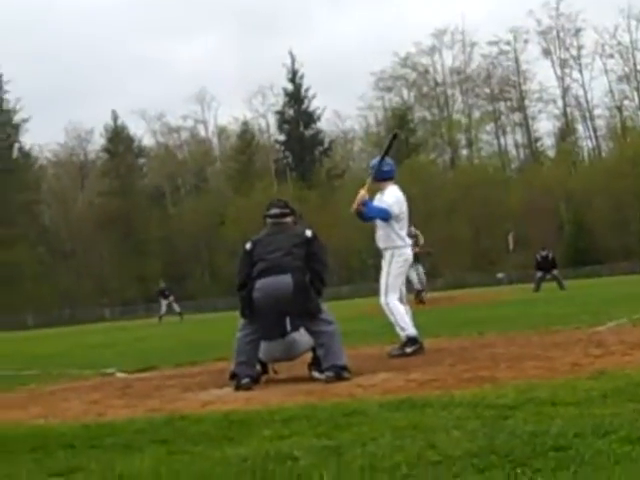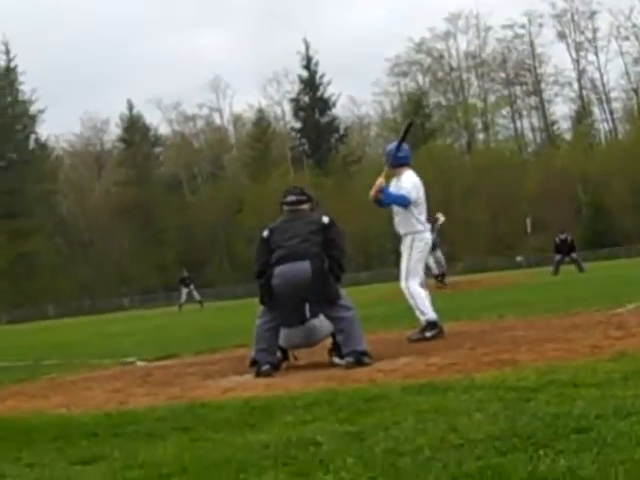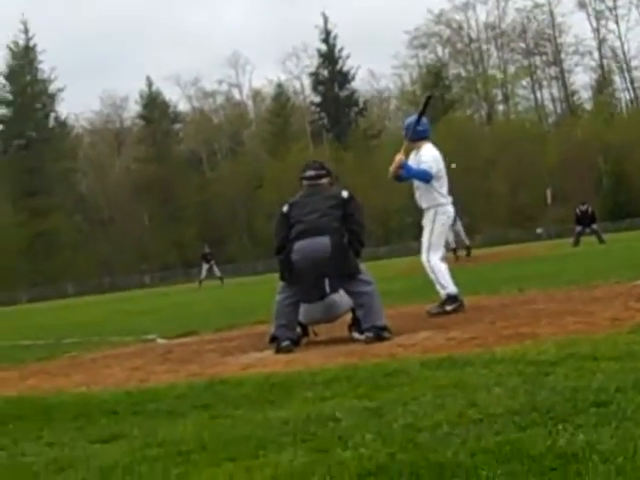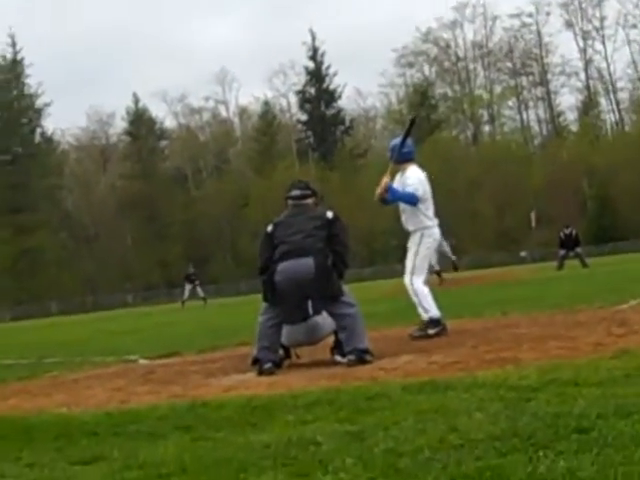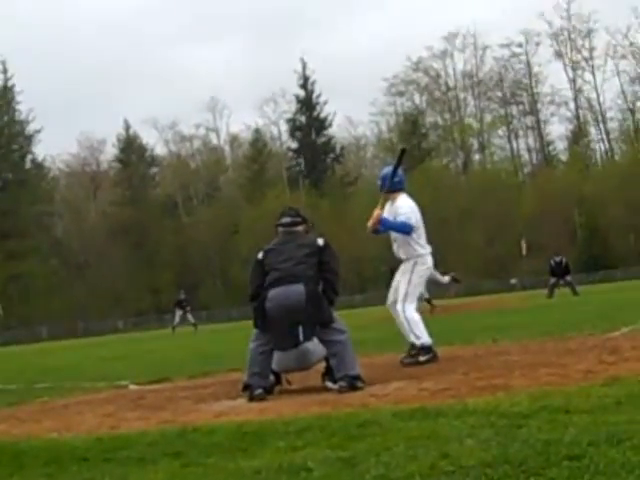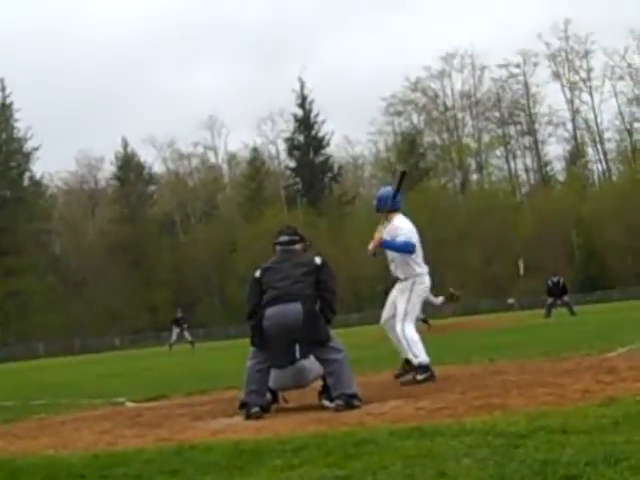
dt=0.1s
person 1, frame 1
left shoulder: (393, 194)
right shoulder: (382, 195)
left elbow: (384, 215)
right elbow: (368, 217)
left wrist: (365, 202)
right wrist: (359, 209)
left hip: (396, 252)
right hip: (393, 252)
left knee: (388, 298)
right knee: (398, 298)
left ankle: (412, 340)
right ankle: (410, 340)
person 1, frame 2
left shoulder: (409, 179)
right shoulder: (398, 180)
left elbow: (403, 201)
right elbow: (385, 203)
left wrist: (383, 189)
right wrist: (377, 196)
left hip: (416, 237)
right hip: (412, 237)
left knee: (409, 283)
right knee: (416, 283)
left ankle: (432, 325)
right ankle: (429, 324)
person 1, frame 3
left shoulder: (429, 153)
right shoulder: (415, 154)
left elbow: (426, 176)
right elbow: (405, 176)
left wrist: (403, 165)
right wrist: (396, 172)
left hip: (439, 210)
right hip: (432, 211)
left knee: (430, 257)
right knee: (435, 256)
left ankle: (453, 299)
right ankle: (448, 297)
person 1, frame 4
left shoulder: (414, 175)
right shoulder: (401, 176)
left elbow: (412, 199)
right elbow: (391, 199)
left wrist: (389, 188)
right wrist: (382, 195)
left hip: (425, 233)
right hip: (418, 233)
left knee: (413, 279)
right knee: (415, 279)
left ankle: (435, 322)
right ankle: (429, 320)
person 1, frame 5
left shoulder: (404, 205)
right shoulder: (391, 204)
left elbow: (407, 228)
right elbow: (377, 224)
left wrist: (382, 221)
right wrist: (374, 226)
left hip: (417, 261)
right hip: (407, 262)
left knee: (405, 306)
right knee: (394, 302)
left ankle: (427, 350)
right ankle: (416, 343)
person 1, frame 6
left shoulder: (401, 225)
right shoulder: (386, 225)
left elbow: (409, 247)
right elbow: (381, 245)
left wrist: (384, 242)
right wrist: (375, 246)
left hip: (414, 280)
right hip: (403, 281)
left knee: (403, 325)
right knee: (388, 321)
left ankle: (423, 368)
right ankle: (410, 360)
person 2, frame 1
left shoulder: (254, 242)
right shoulder: (305, 234)
left elbow: (243, 277)
right elbow: (318, 266)
left wrist: (247, 305)
right wrist: (314, 294)
left hip: (260, 287)
right hip: (293, 284)
left knee: (248, 330)
right knee: (323, 324)
left ankle: (243, 375)
right ankle: (334, 368)
person 2, frame 2
left shoulder: (271, 229)
right shoulder: (322, 220)
left elbow: (261, 264)
right elbow: (336, 253)
left wrist: (266, 292)
right wrist: (333, 280)
left hip: (279, 274)
right hip: (311, 270)
left knee: (267, 317)
right knee: (342, 310)
left ankle: (263, 362)
right ankle: (355, 353)
person 2, frame 3
left shoulder: (291, 204)
right shoulder: (342, 195)
left elbow: (281, 240)
right elbow: (355, 227)
left wrist: (286, 269)
right wrist: (353, 253)
left hip: (298, 250)
right hip: (331, 245)
left knee: (287, 294)
right knee: (362, 285)
left ankle: (283, 338)
right ankle: (374, 329)
person 2, frame 4
left shoulder: (275, 224)
right shoulder: (326, 215)
left elbow: (264, 261)
right elbow: (340, 248)
left wrist: (269, 290)
right wrist: (336, 275)
left hip: (282, 271)
right hip: (314, 267)
left knee: (270, 315)
right knee: (345, 307)
left ankle: (265, 360)
right ankle: (357, 352)
person 2, frame 5
left shoulder: (265, 251)
right shoulder: (317, 243)
left elbow: (255, 287)
right elbow: (330, 274)
left wrist: (259, 316)
right wrist: (327, 302)
left hip: (273, 298)
right hip: (305, 294)
left knee: (261, 341)
right knee: (336, 333)
left ankle: (256, 386)
right ankle: (347, 378)
person 2, frame 6
left shoulder: (263, 269)
right shoulder: (315, 261)
left elbow: (252, 305)
right elbow: (328, 293)
left wrist: (257, 333)
right wrist: (324, 321)
left hip: (270, 316)
right hip: (302, 312)
left knee: (258, 359)
right knee: (332, 352)
left ankle: (253, 404)
right ankle: (344, 396)
